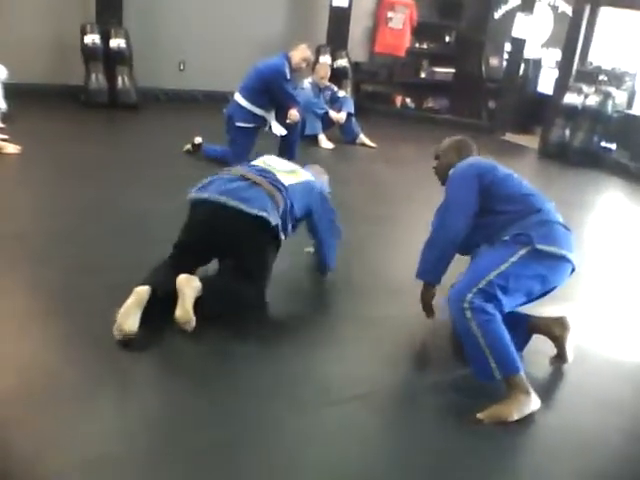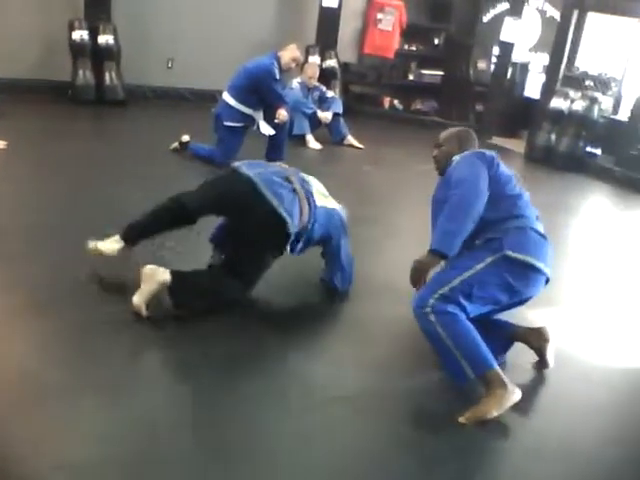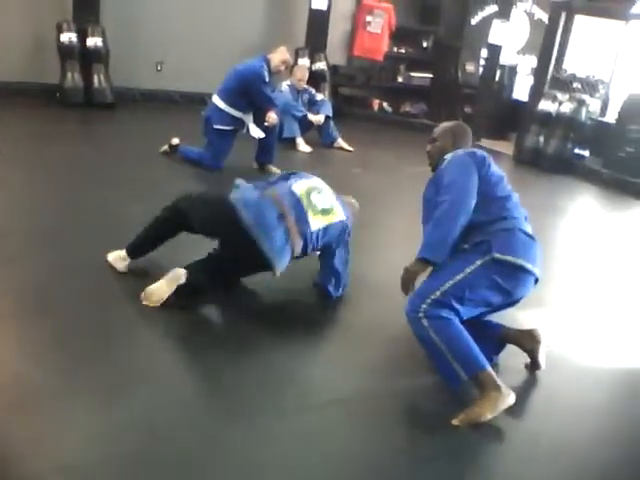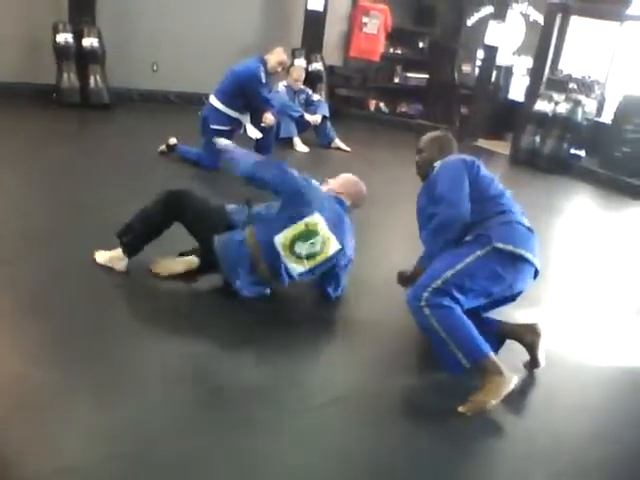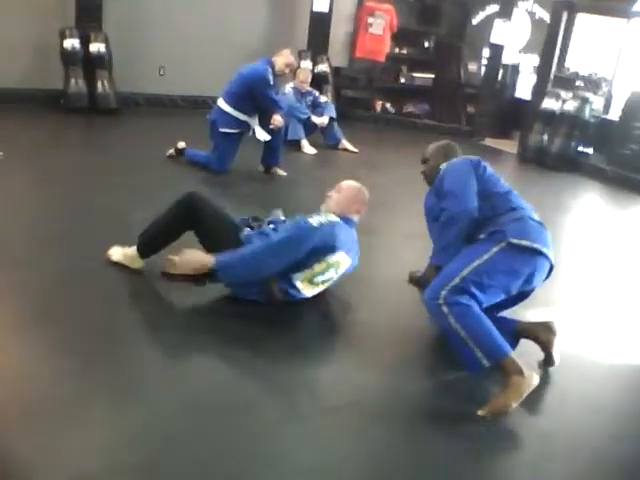
dt=0.3s
person 1, frame 1
left shoulder: (466, 172)
right shoulder: (482, 176)
left elbow: (449, 229)
right elbow: (474, 232)
left wrist: (429, 281)
left hip: (538, 247)
right hip: (549, 251)
left knee: (467, 301)
right knee: (474, 306)
left ankle: (521, 392)
right ankle: (546, 326)
person 1, frame 2
left shoulder: (470, 161)
right shoulder: (476, 172)
left elbow: (465, 205)
left wrist: (435, 253)
left hip: (511, 253)
right hip: (527, 260)
left knee: (431, 304)
right knee: (450, 311)
left ankle: (499, 387)
right ankle: (529, 336)
person 1, frame 3
left shoulder: (461, 160)
right shoulder: (472, 169)
left elbow: (454, 210)
left wrist: (423, 260)
left hip: (500, 253)
right hip: (517, 262)
left knee: (423, 310)
right knee: (442, 315)
left ankle: (493, 390)
right ankle: (519, 337)
person 1, frame 4
left shoulder: (450, 167)
right shoulder: (448, 177)
left elbow: (451, 217)
left wrist: (424, 266)
right wrist: (421, 274)
left hip: (501, 247)
right hip: (516, 256)
left knee: (425, 298)
right knee: (445, 314)
left ankle: (496, 376)
right ankle: (520, 332)
person 1, frame 5
left shoulder: (456, 169)
left elbow: (461, 212)
left wrist: (435, 264)
right wrist: (430, 278)
left hip: (516, 243)
right hip: (530, 254)
left knee: (443, 298)
right knee: (458, 314)
left ankle: (516, 375)
right ankle: (534, 330)
person 2, frame 1
left shoulder: (267, 161)
right shoulder: (316, 188)
right elbow: (328, 248)
left wrist: (224, 256)
right wrist: (322, 265)
left hip: (207, 198)
right hip: (255, 216)
left knee: (179, 262)
right knee: (250, 291)
left ankle: (145, 291)
right ankle: (197, 287)
person 2, frame 2
left shoulder: (305, 181)
right shoulder: (336, 218)
right elbow: (340, 284)
left wrist: (219, 246)
right wrist: (329, 279)
right hip: (271, 217)
left knee: (182, 206)
right knee: (234, 285)
left ankle: (120, 241)
right ankle: (167, 278)
person 2, frame 3
left shoulder: (311, 181)
right shoulder: (343, 227)
left elbow: (267, 188)
right elbow: (333, 288)
left hip: (245, 211)
right hip: (267, 253)
left knee: (184, 207)
right knee: (224, 268)
left ankle: (127, 255)
right ankle: (185, 277)
person 2, frame 4
left shoulder: (310, 192)
right shoulder: (346, 243)
left elbow: (262, 171)
right elbow: (331, 291)
left wrist: (231, 150)
left hip: (239, 254)
right hip: (256, 283)
left knee: (176, 200)
left ankle: (122, 253)
right ankle: (194, 261)
person 2, frame 5
left shoulder: (325, 228)
right shoulder: (351, 250)
left elbow: (264, 258)
left wrist: (210, 260)
right wrist: (281, 225)
left hip: (252, 285)
right hip: (272, 292)
left knee: (192, 204)
right knee: (246, 221)
left ankle: (136, 254)
right ankle: (197, 264)
person 3, frame 1
left shoulder: (283, 65)
right shoulder: (277, 68)
left elbow: (288, 96)
right elbow: (287, 97)
left wrist: (294, 109)
right wrist: (293, 107)
left hip: (257, 112)
right hip: (244, 114)
left knee: (292, 120)
right knee: (236, 160)
right ankle: (199, 145)
person 3, frame 2
left shoulder: (273, 64)
right shoulder: (267, 68)
left elbow: (277, 95)
right elbow: (275, 97)
left wrist: (281, 109)
right wrist: (282, 107)
left hip: (247, 111)
right hip: (232, 114)
left knee: (281, 119)
right knee: (223, 159)
left ankle: (274, 160)
right ankle: (186, 143)
person 3, frame 3
left shoulder: (261, 67)
right shoulder: (256, 70)
left elbow: (267, 98)
right elbow: (265, 99)
left wrist: (271, 111)
right wrist: (271, 110)
left hip: (237, 113)
right hip: (222, 116)
left knee: (270, 122)
right knee: (213, 163)
left ankle: (264, 163)
right ankle: (176, 146)
person 3, frame 4
left shoulder: (258, 67)
right shoulder: (253, 71)
left elbow: (264, 97)
right elbow: (261, 99)
left wrist: (268, 112)
right wrist: (268, 111)
left hip: (233, 113)
right hip: (219, 117)
left knee: (268, 122)
right knee: (210, 163)
right ankle: (174, 146)
person 3, frame 5
left shoulder: (265, 69)
right shoulder: (261, 73)
left elbow: (270, 101)
right elbow: (269, 101)
left wrist: (276, 114)
right wrist: (276, 113)
left hip: (240, 117)
right hip: (227, 120)
left knee: (276, 126)
right knee: (219, 167)
left ankle: (270, 166)
right ankle: (182, 149)
